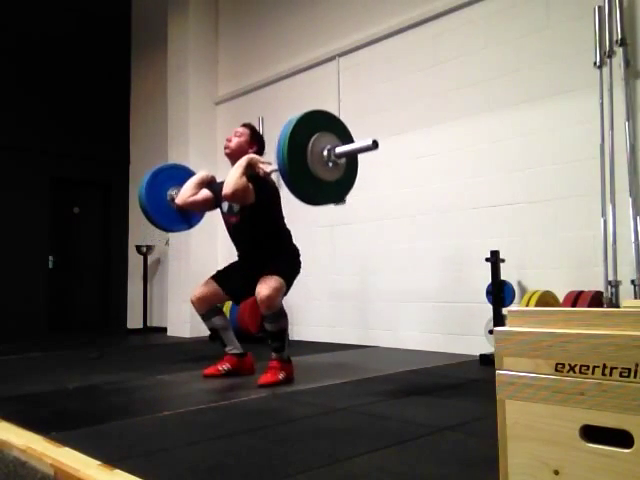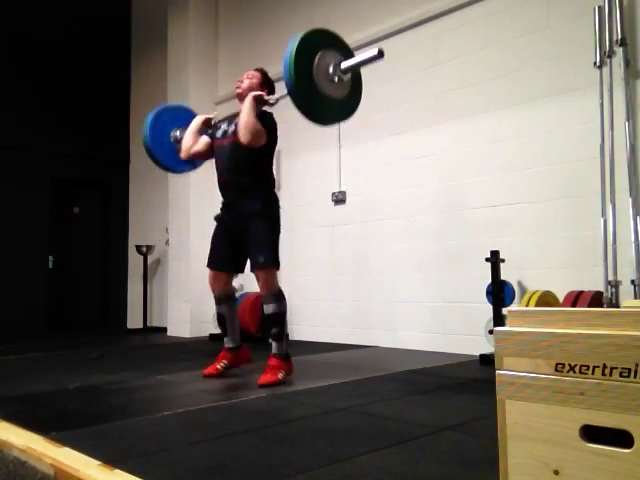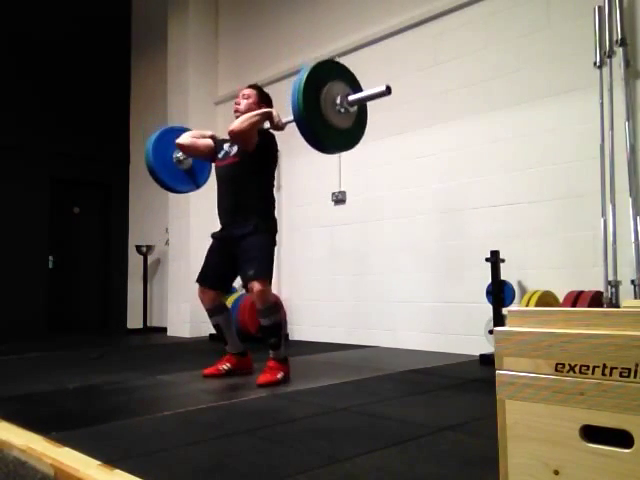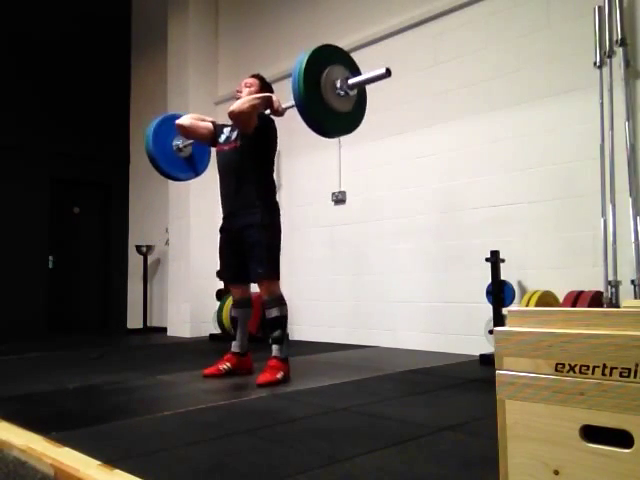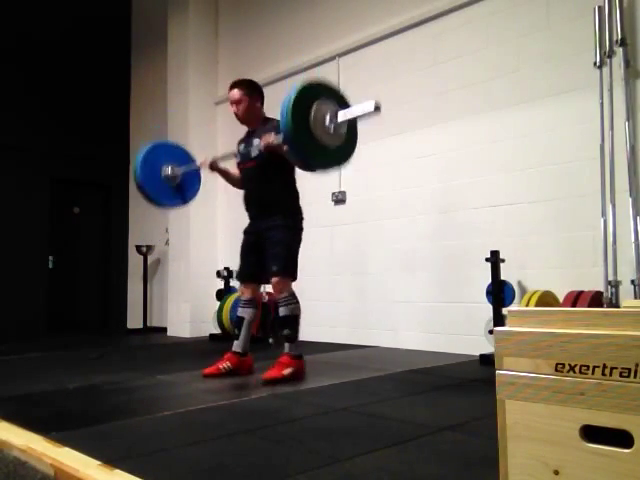
dt=0.4s
person 1, frame 1
left shoulder: (259, 181)
right shoulder: (222, 186)
left elbow: (232, 194)
right elbow: (183, 201)
left wrist: (245, 161)
right wrist: (203, 177)
left hip: (280, 258)
right hip: (250, 260)
left knee: (266, 295)
right knee: (201, 297)
left ankle: (281, 363)
right ankle: (236, 356)
person 1, frame 2
left shoulder: (262, 117)
right shoulder: (221, 125)
left elbow: (248, 139)
right elbow: (187, 153)
left wrist: (252, 101)
right wrist: (199, 121)
left hip: (258, 211)
right hip: (229, 213)
left knee: (266, 279)
right knee: (219, 282)
left ankle: (280, 357)
right ankle: (233, 350)
person 1, frame 3
left shoulder: (263, 140)
right shoulder: (223, 144)
left elbow: (236, 130)
right elbow: (183, 142)
left wrist: (266, 115)
right wrist: (209, 135)
left hip: (256, 229)
right hip: (227, 231)
left knee: (259, 289)
right knee: (208, 293)
left ankle: (278, 361)
right ankle: (237, 355)
person 1, frame 4
left shoulder: (261, 122)
right shoulder: (224, 129)
left elbow: (235, 111)
right elbow: (182, 124)
left wrist: (266, 102)
right wrist: (210, 121)
left hip: (259, 217)
right hip: (232, 219)
left knee: (267, 286)
right knee: (237, 289)
left ankle: (279, 360)
right ankle: (239, 355)
person 1, frame 5
left shoulder: (277, 130)
right shoulder: (244, 143)
left wrist: (278, 147)
right wrist: (218, 169)
left hip: (282, 221)
right hip: (257, 224)
left knee: (279, 283)
right knee: (247, 288)
left ankle: (292, 356)
right ankle: (238, 355)
